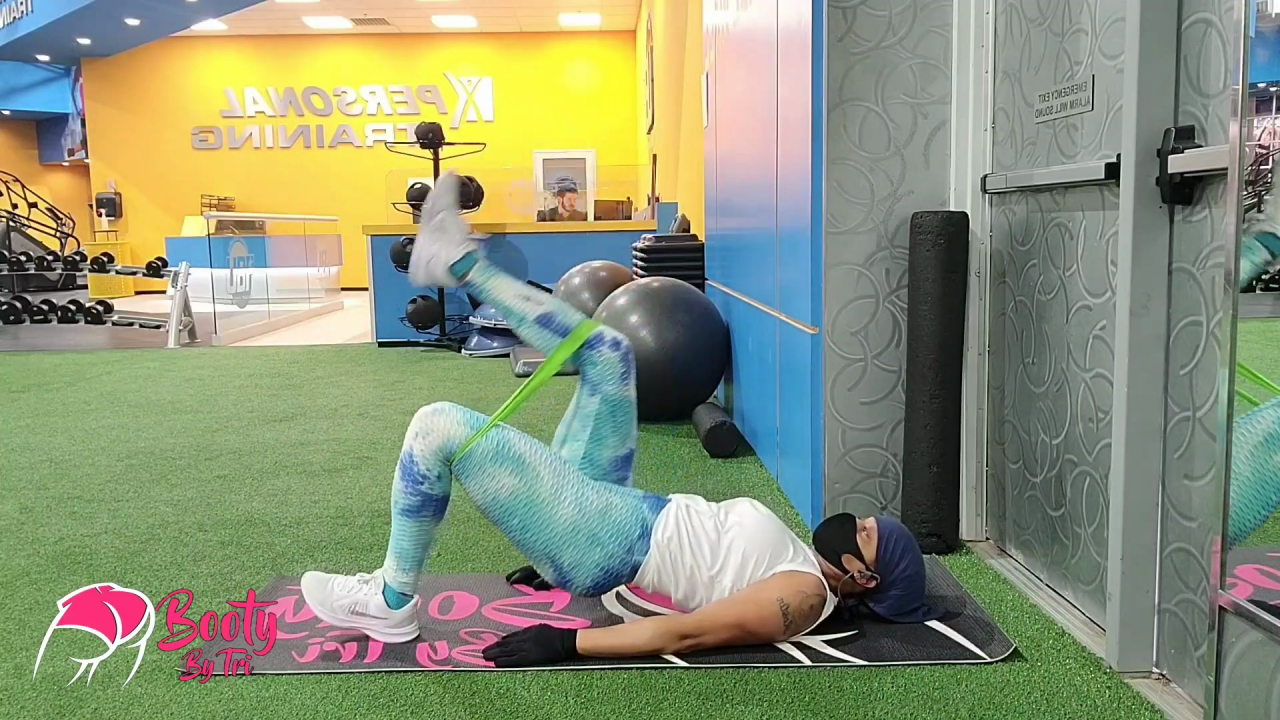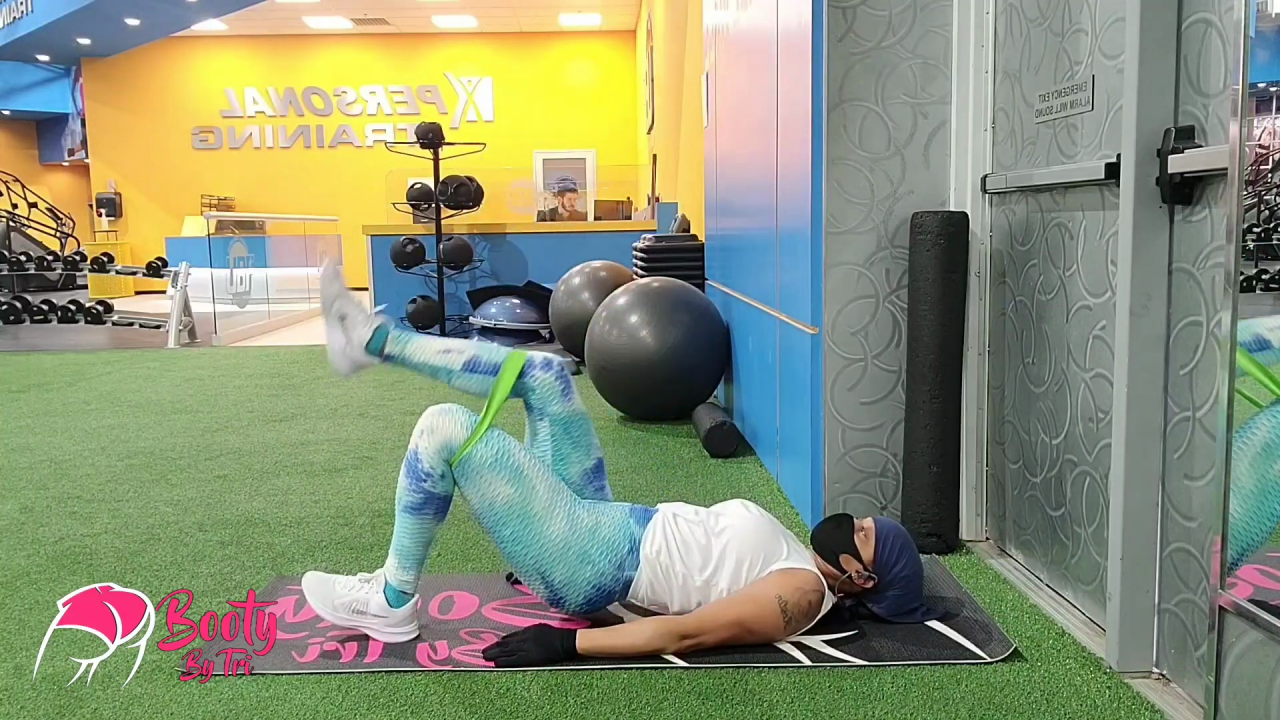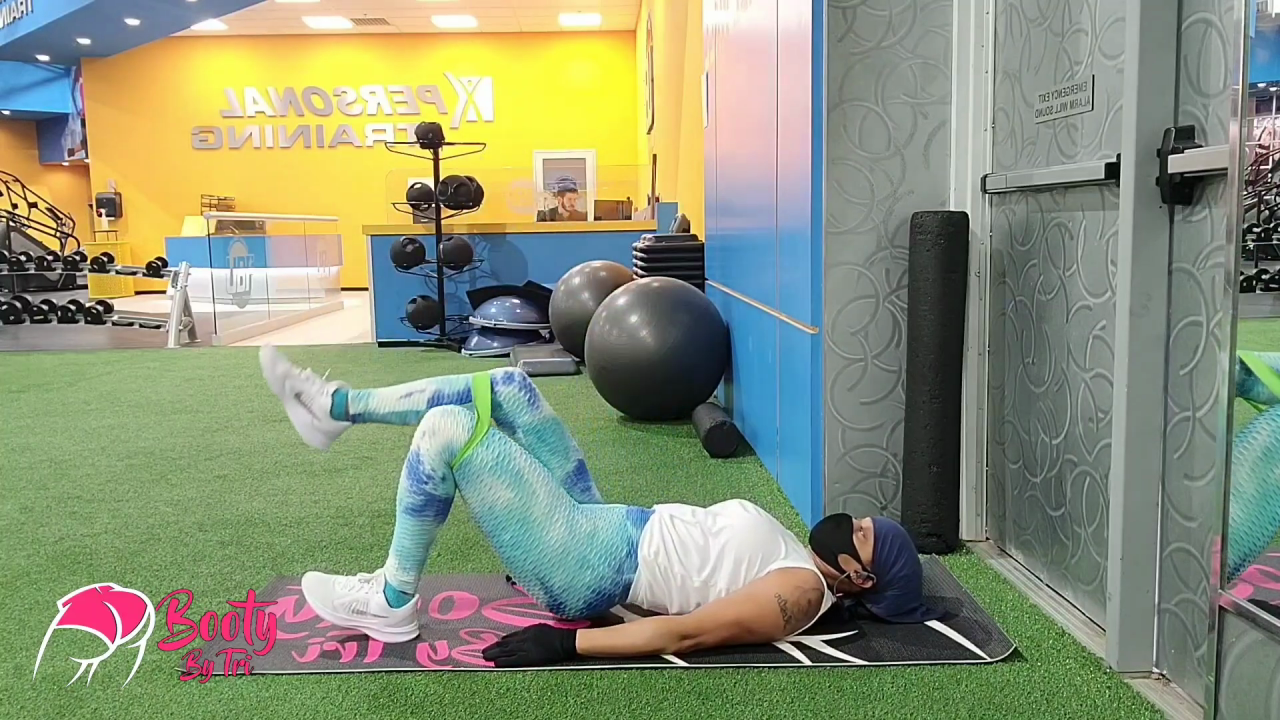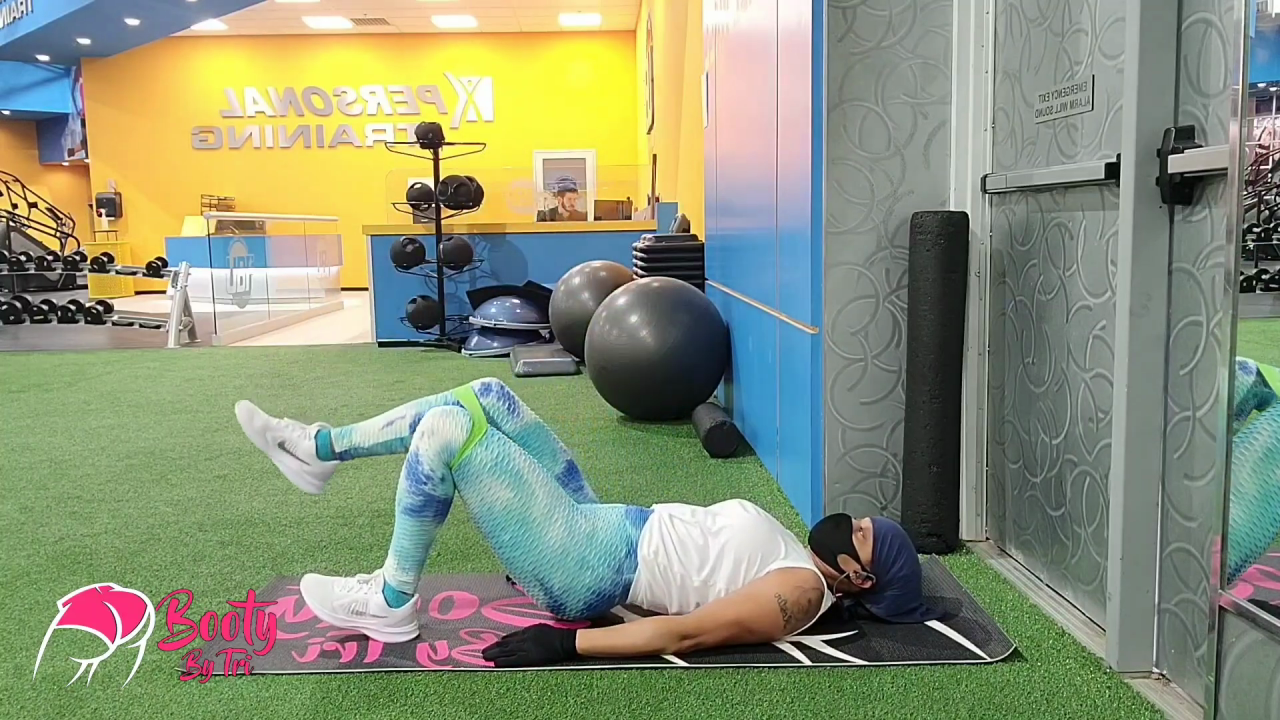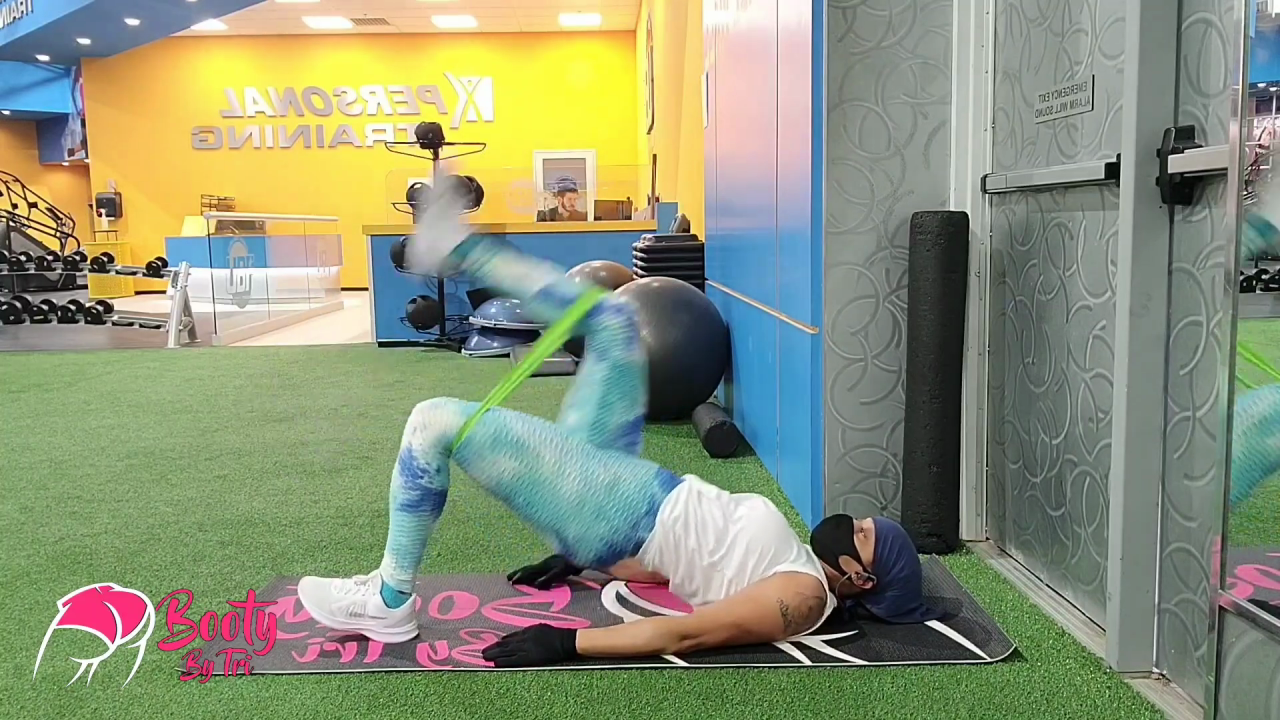
dt=0.4s
person 1, frame 1
left shoulder: (801, 599)
right shoulder: (797, 562)
left elbow: (685, 633)
left wrist: (568, 643)
left hip: (597, 540)
right hip: (611, 510)
left knee: (438, 427)
right knee: (607, 352)
left ankle: (390, 607)
right ankle: (455, 262)
person 1, frame 2
left shoulder: (798, 597)
right shoulder: (793, 556)
left elbow: (686, 632)
left wrist: (568, 643)
left hip: (585, 564)
right hip: (603, 525)
left knee: (444, 426)
right knee: (541, 371)
left ankle: (390, 607)
right ankle: (371, 339)
person 1, frame 3
left shoulder: (798, 595)
right shoulder: (791, 556)
left elbow: (683, 632)
left wrist: (568, 644)
left hip: (582, 565)
right hip: (598, 525)
left knee: (446, 428)
right knee: (505, 387)
left ankle: (390, 605)
right ankle: (333, 406)
person 1, frame 4
left shoulder: (799, 594)
right shoulder: (788, 553)
left elbow: (682, 632)
left wrist: (566, 642)
left hip: (585, 566)
right hip: (598, 523)
left knee: (444, 430)
right knee: (486, 398)
left ankle: (390, 605)
right ankle: (318, 448)
person 1, frame 5
left shoulder: (800, 595)
right shoulder: (802, 560)
left elbow: (683, 630)
left wrist: (568, 643)
right wrist: (576, 562)
left hip: (609, 513)
right hip: (626, 488)
left knee: (436, 419)
right knee: (614, 314)
left ankle: (389, 611)
right ankle: (455, 246)
